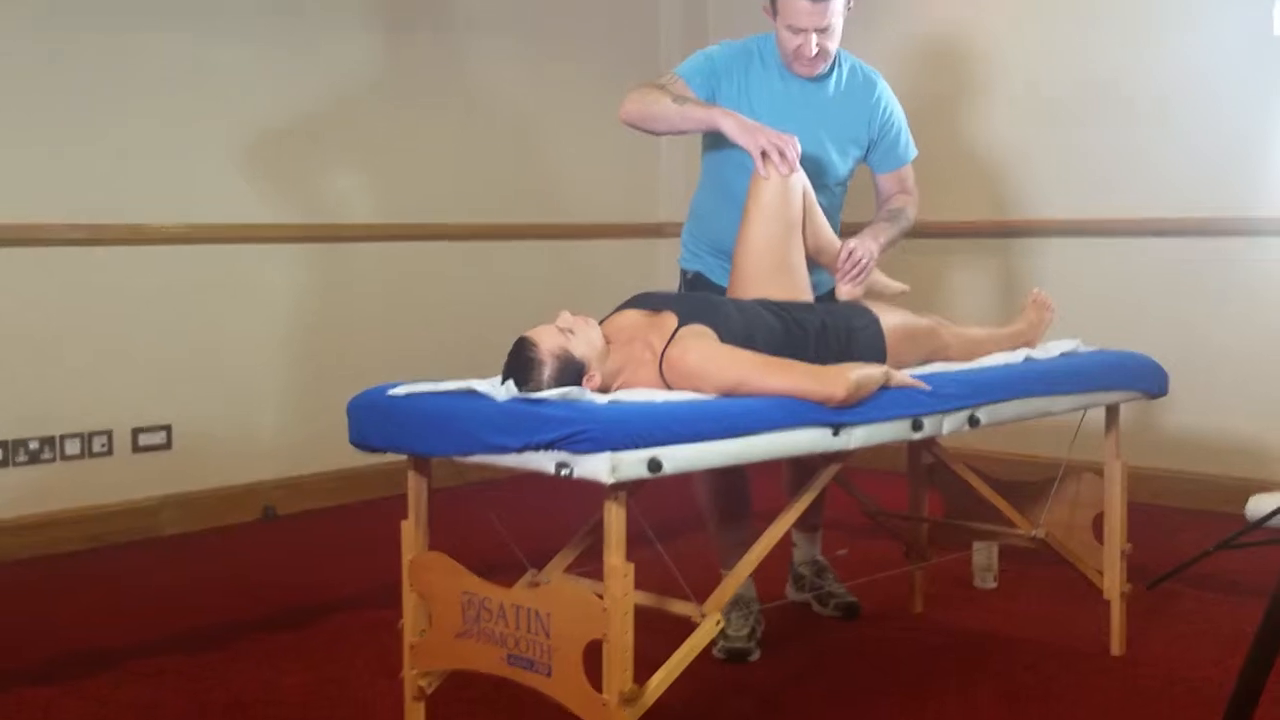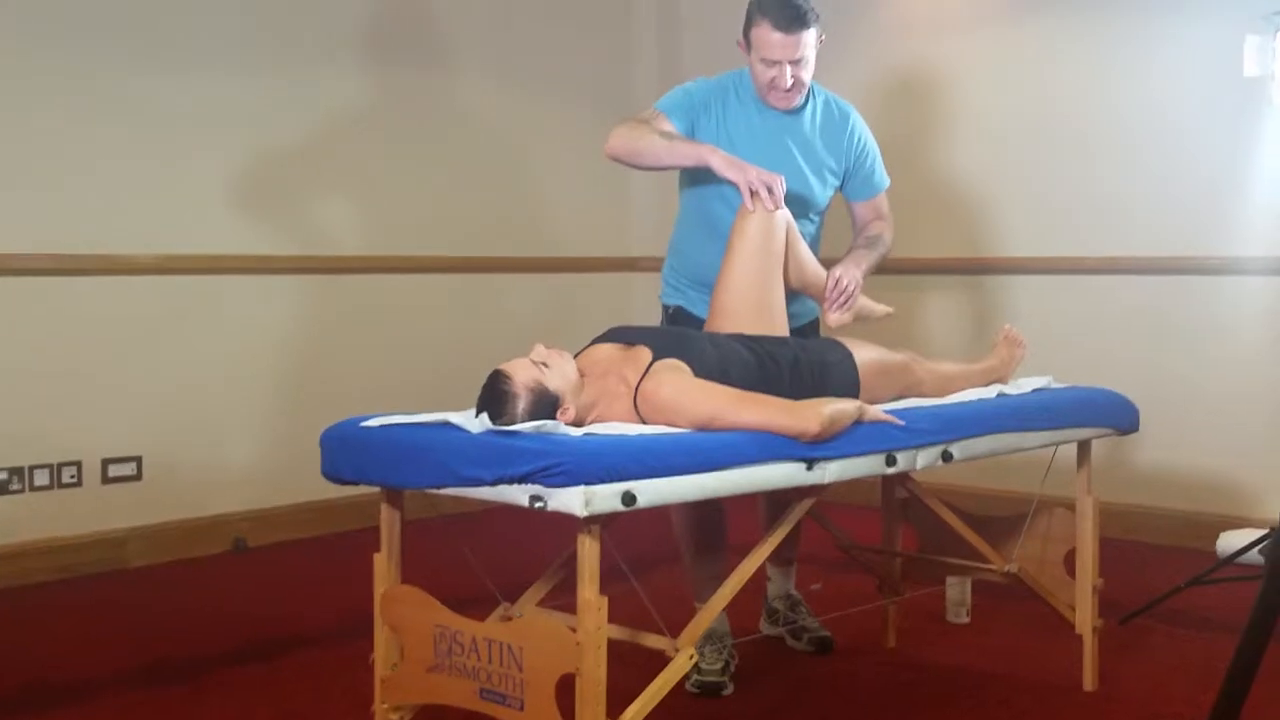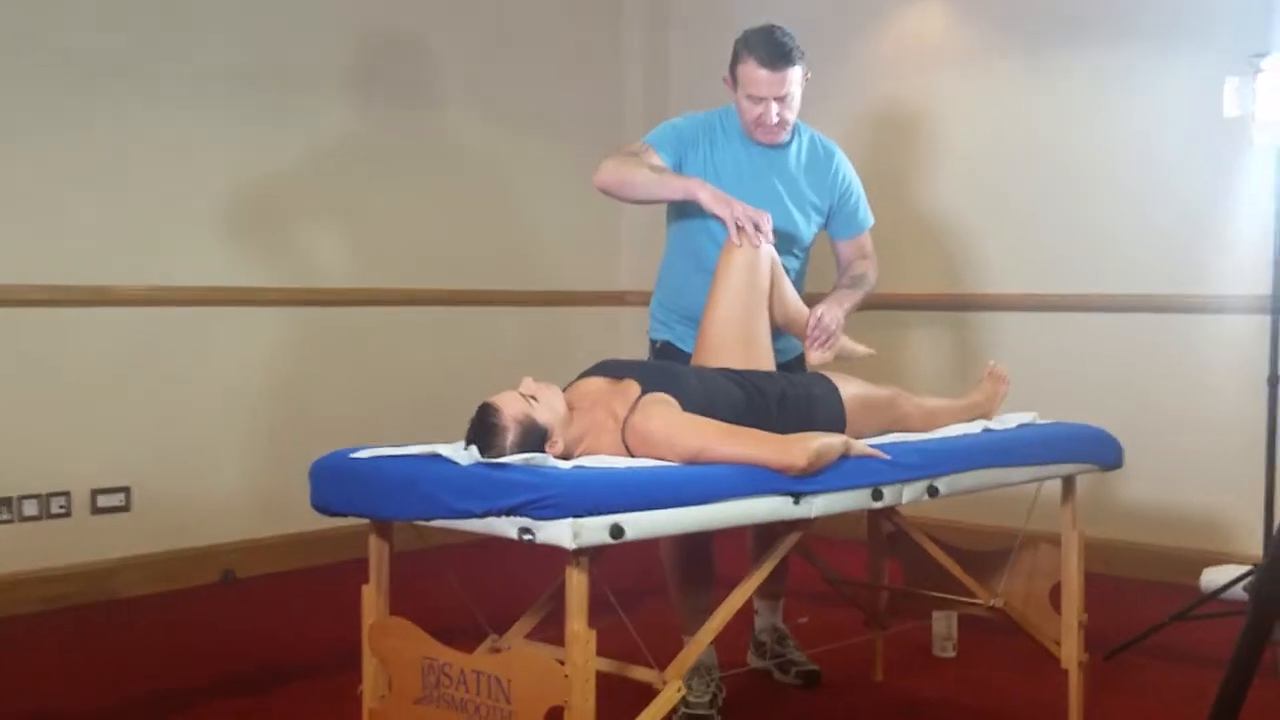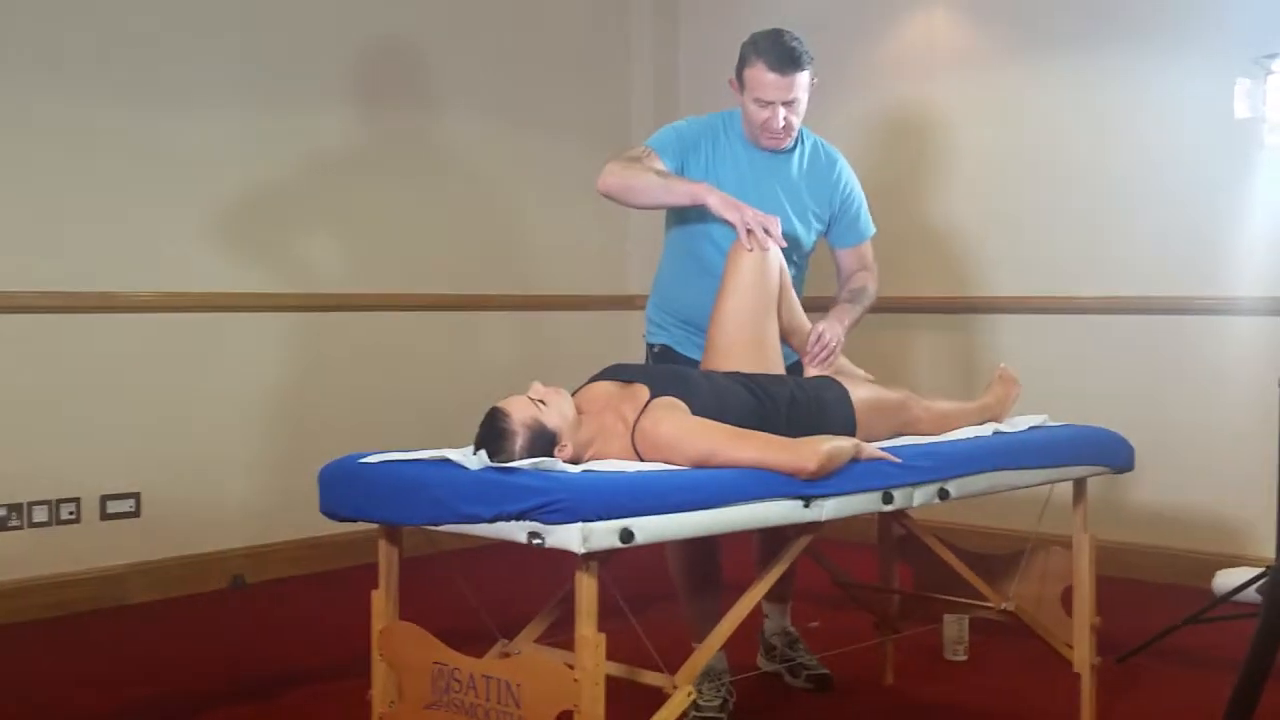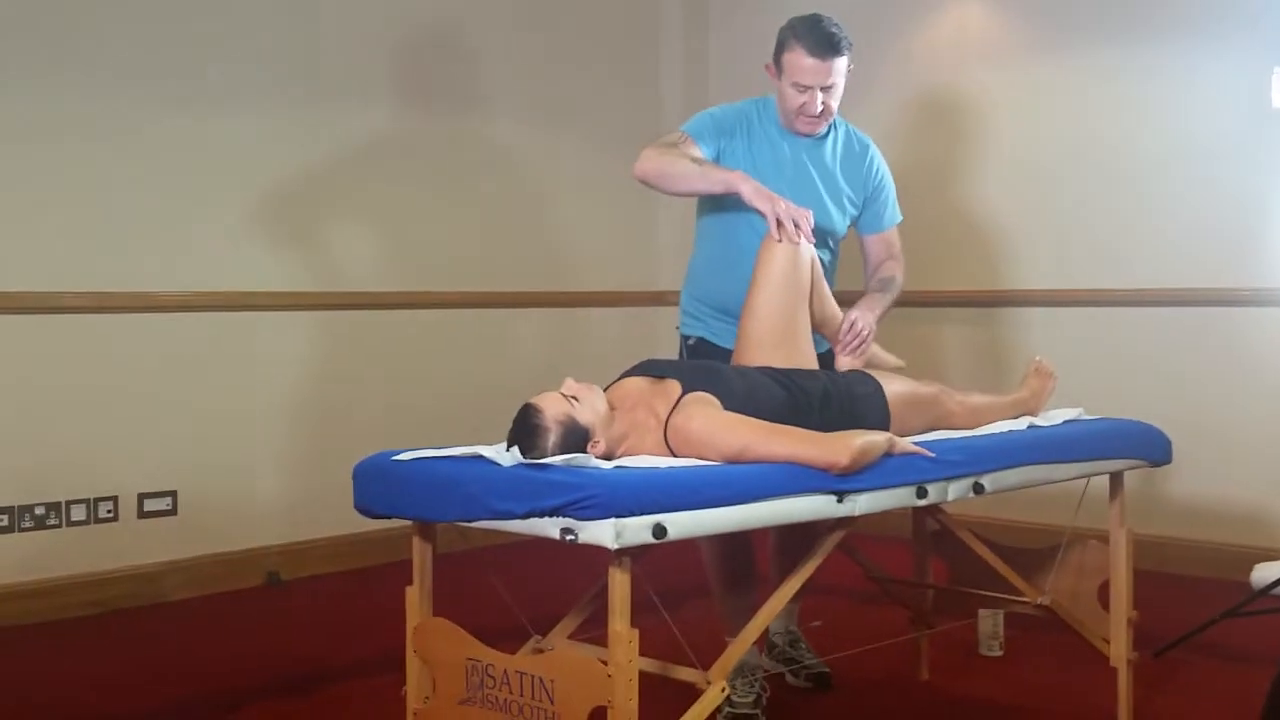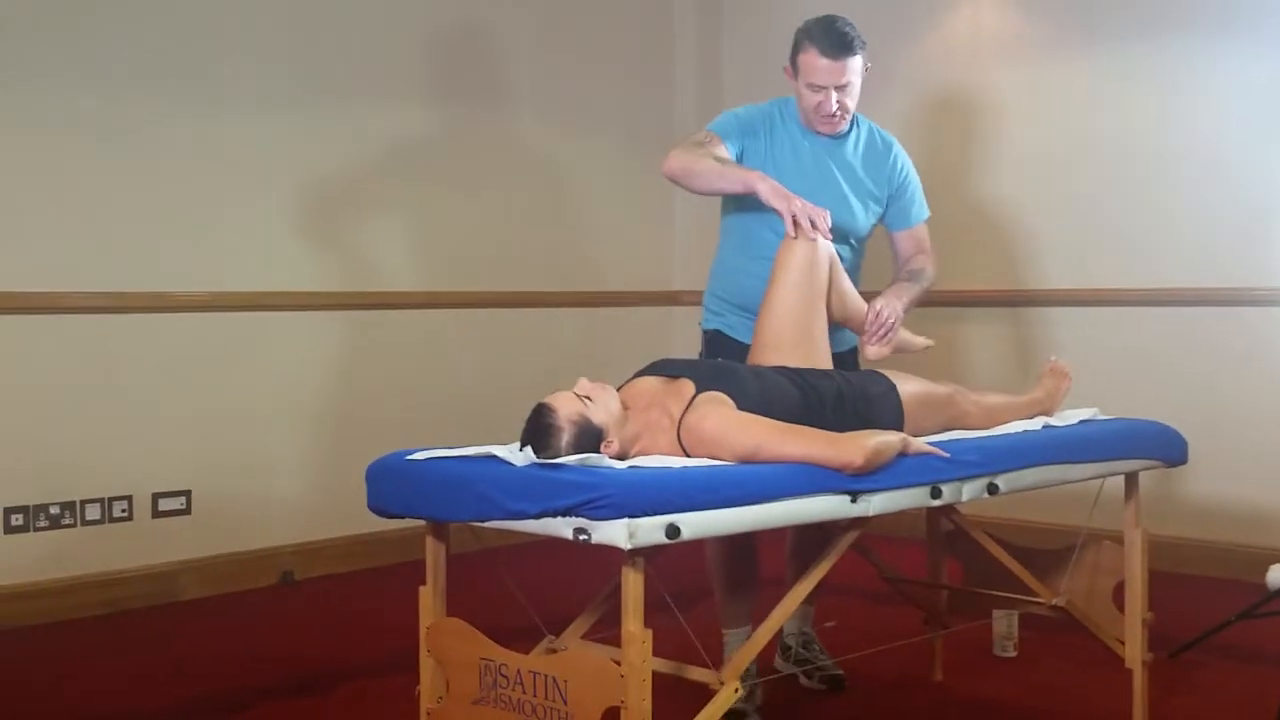
dt=0.3s
person 1, frame 1
left shoulder: (870, 94)
right shoulder: (729, 64)
left elbow: (901, 195)
right elbow: (636, 107)
left wrist: (872, 239)
right wrist: (727, 118)
left hip: (811, 289)
right hip: (717, 282)
left ankle: (808, 562)
right ankle: (737, 587)
person 1, frame 2
left shoulder: (843, 125)
right shoulder: (706, 99)
left elbow: (877, 222)
right elbow: (620, 143)
left wrist: (855, 264)
right wrist: (716, 157)
left hip: (791, 320)
right hip: (698, 315)
left ankle: (781, 594)
person 1, frame 3
left shoulder: (828, 163)
right shoulder: (692, 135)
left elbow: (862, 261)
right elbow: (609, 175)
left wrist: (837, 304)
right wrist: (703, 191)
left hip: (777, 357)
right hip: (685, 350)
left ankle: (769, 628)
person 1, frame 4
left shoulder: (830, 170)
right shoulder: (694, 139)
left elbow: (861, 271)
right elbow: (612, 179)
left wrist: (837, 320)
right wrist: (712, 196)
left hip: (775, 361)
right hip: (684, 355)
left ankle: (779, 631)
person 1, frame 5
left shoulder: (862, 157)
right shoulder: (729, 125)
left elbow: (888, 260)
right elbow: (650, 165)
left wrist: (868, 308)
right wrist: (746, 185)
left hip: (809, 349)
right hip: (717, 343)
left ankle: (784, 631)
person 1, frame 6
left shoulder: (886, 155)
right shoulder: (750, 126)
left elbow: (920, 255)
right elbow: (678, 163)
left wrist: (896, 297)
right wrist: (764, 185)
left hip: (831, 347)
right hip: (737, 339)
left ankle: (798, 630)
person 2, frame 1
left shoulder: (612, 336)
right shoulder: (685, 361)
right elbow: (836, 385)
right wrist: (885, 373)
left hip: (765, 312)
right hip: (839, 336)
left knee: (781, 169)
right knee: (939, 332)
left ankle: (840, 262)
right ankle: (1018, 333)
person 2, frame 2
left shoulder: (587, 367)
right shoulder: (660, 394)
right elbow: (810, 420)
right wrist: (858, 408)
left hip: (734, 349)
right hip: (815, 371)
left knee: (765, 205)
right knee: (914, 369)
left ankle: (828, 291)
right ankle: (990, 369)
person 2, frame 3
left shoulder: (573, 404)
right shoulder: (648, 427)
right elbow: (797, 453)
right wrist: (845, 443)
left hip: (722, 381)
right hip: (798, 405)
left knee: (750, 242)
right knee: (899, 403)
left ankle: (811, 332)
right ankle: (975, 405)
person 2, frame 4
left shoulder: (582, 408)
right shoulder: (657, 431)
right elbow: (808, 458)
right wrist: (855, 446)
left hip: (732, 389)
right hip: (811, 411)
left knee: (757, 245)
right knee: (910, 407)
left ankle: (811, 347)
right ankle: (985, 408)
person 2, frame 5
left shoulder: (616, 401)
right shoulder: (690, 427)
right elbow: (840, 452)
right wrist: (887, 441)
left hip: (763, 377)
right hip: (840, 404)
left knee: (787, 238)
right knee: (942, 399)
left ankle: (845, 339)
right ankle: (1020, 401)
person 2, frame 6
left shoulder: (628, 404)
right shoulder: (703, 427)
right elbow: (854, 451)
right wrist: (902, 441)
left hip: (781, 380)
right hip: (855, 402)
left knee: (807, 240)
right knee: (958, 400)
right ankle: (1036, 401)
